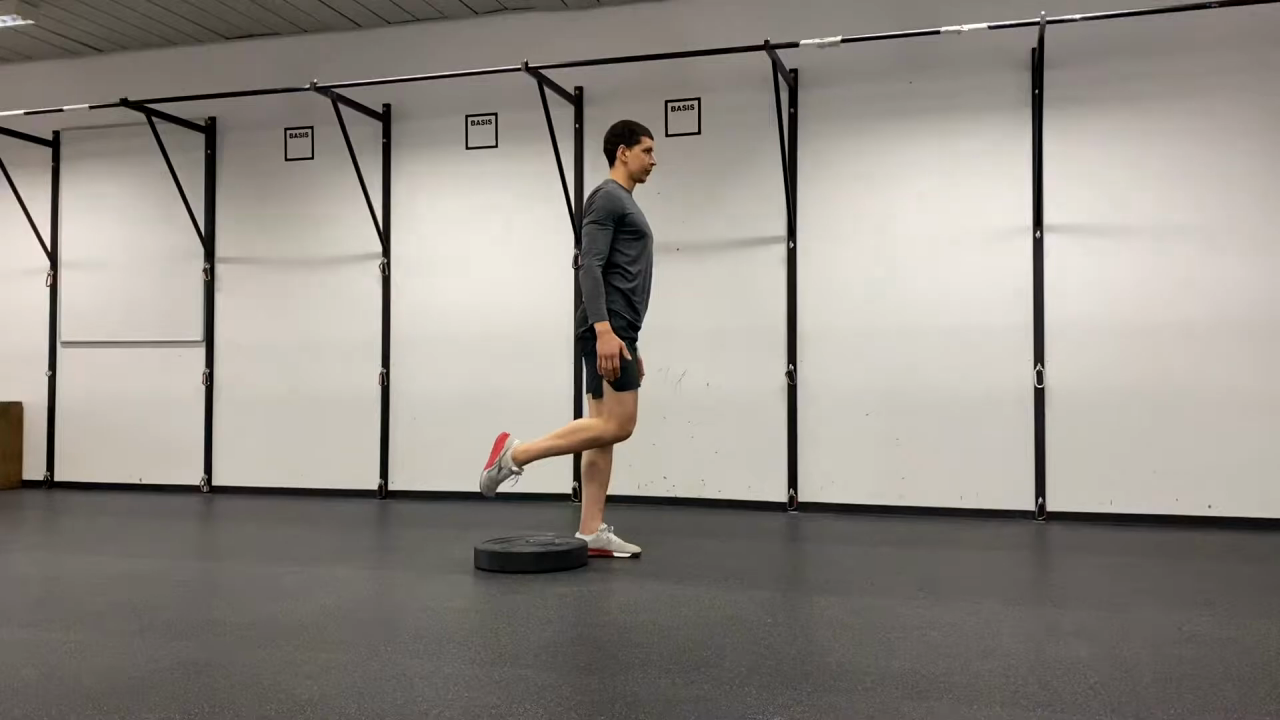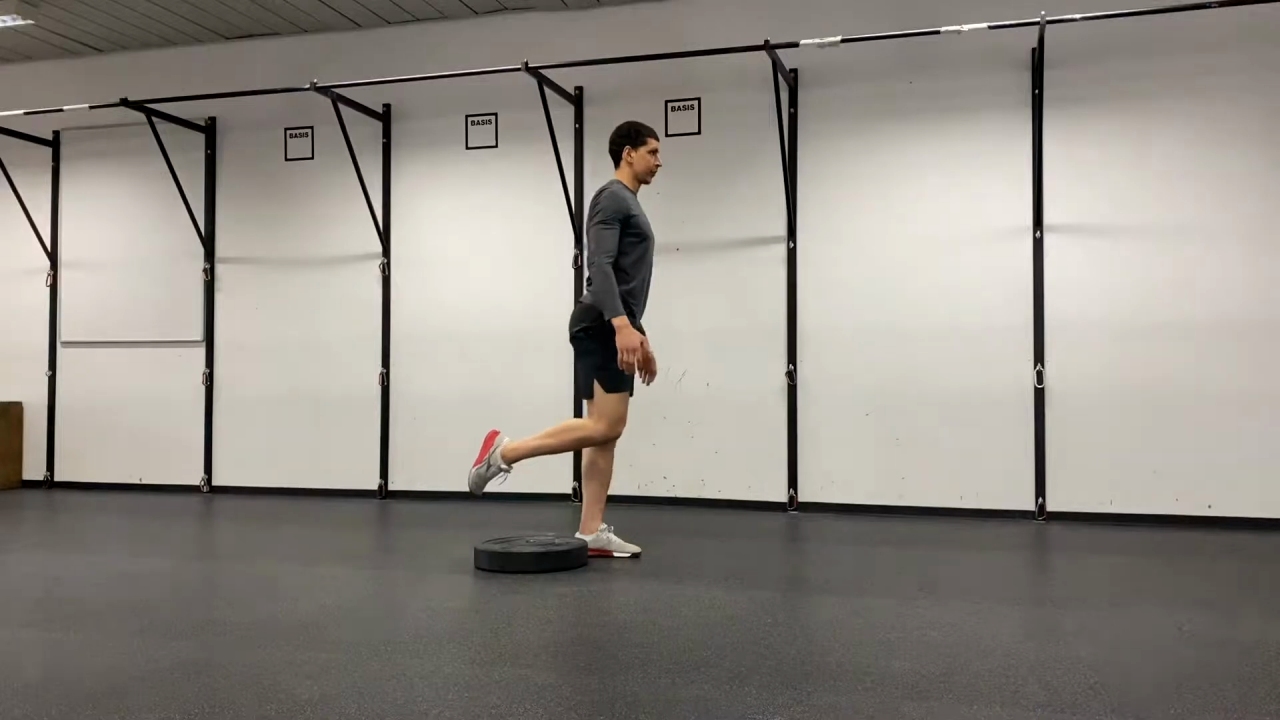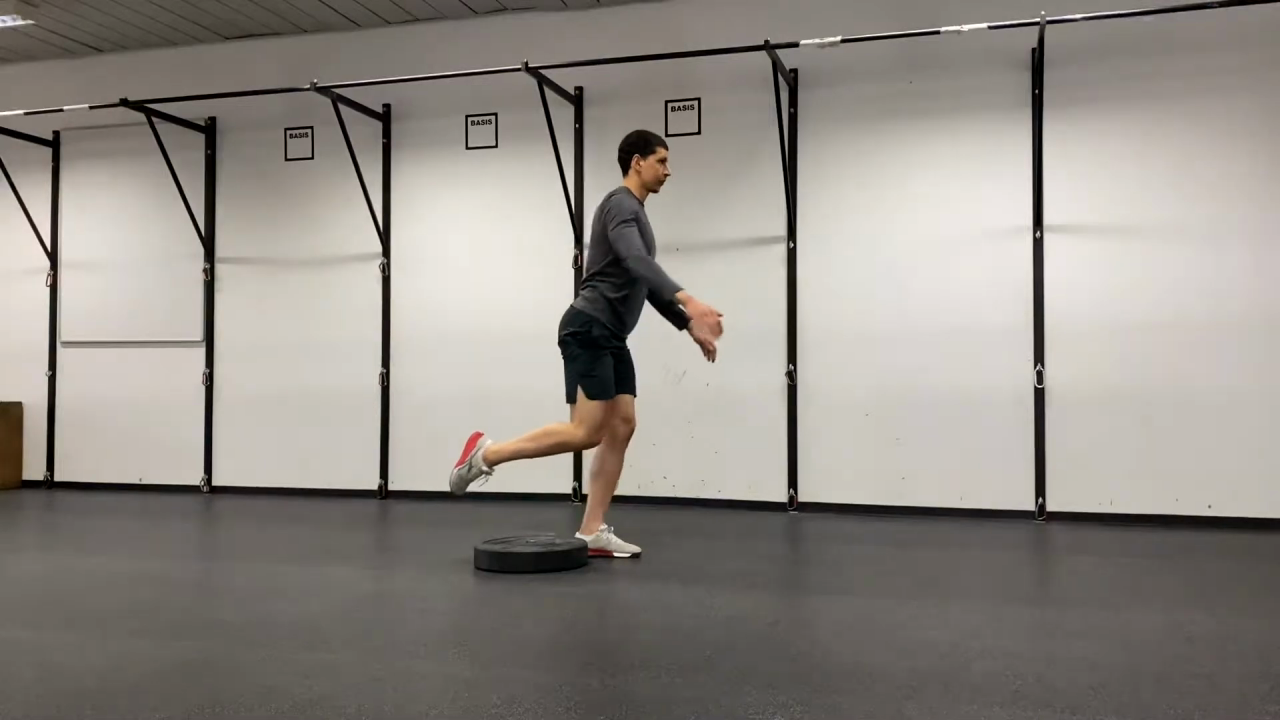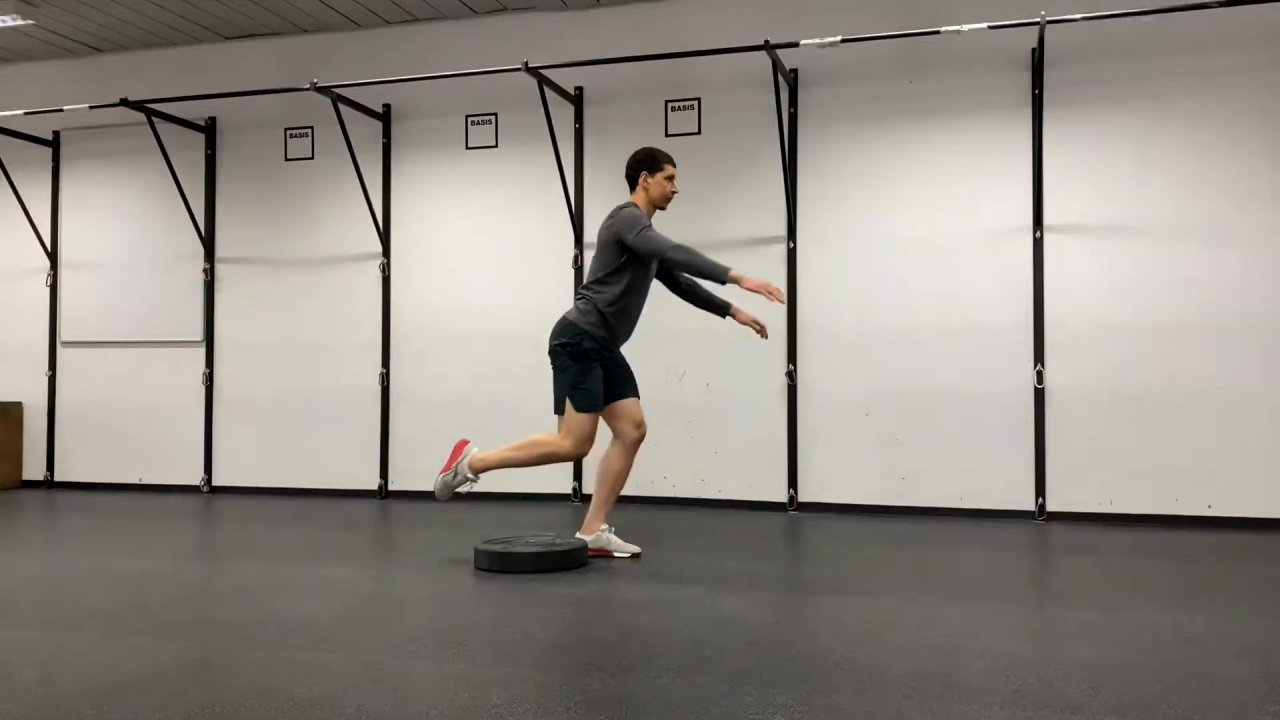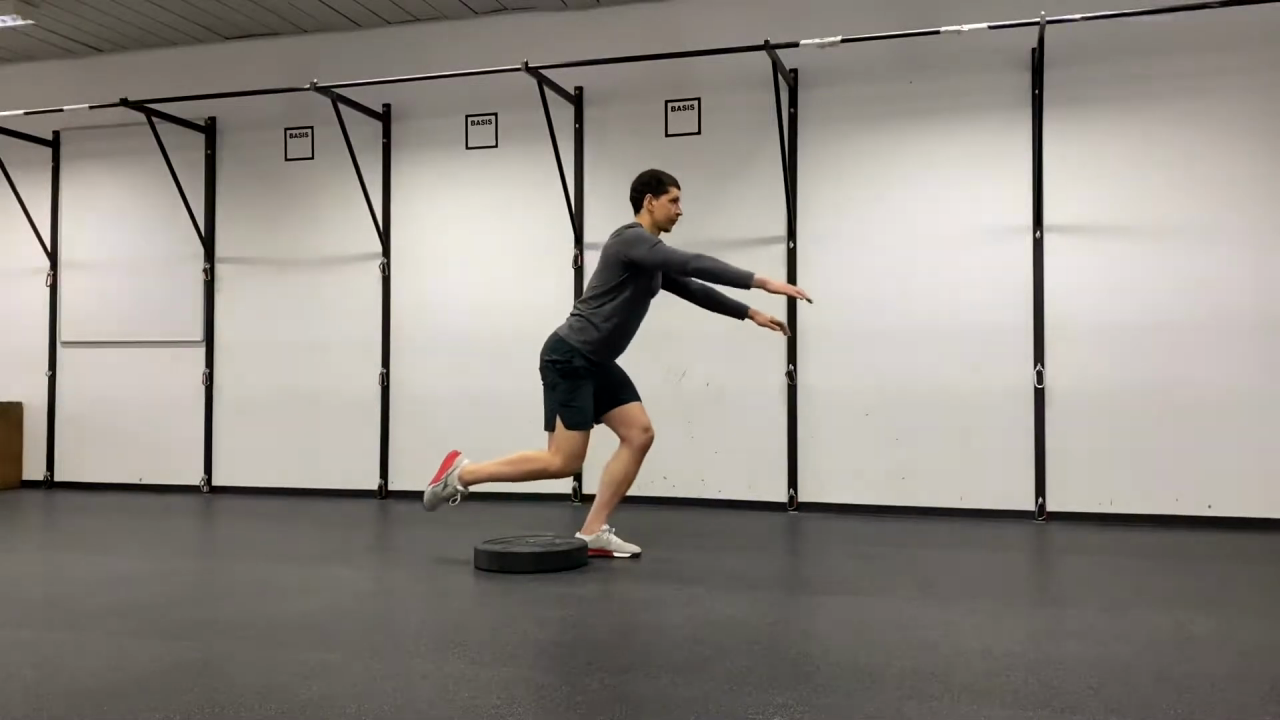
dt=0.3s
person 1, frame 1
left shoulder: (624, 205)
right shoulder: (607, 198)
right elbow: (591, 267)
left wrist: (629, 345)
right wrist: (604, 329)
left hip: (617, 329)
right hip: (606, 328)
left knee: (606, 429)
right knee: (616, 426)
left ankle: (592, 533)
right ankle: (516, 453)
person 1, frame 2
left shoulder: (628, 205)
right shoulder: (613, 198)
right elbow: (601, 267)
left wrist: (635, 335)
right wrist: (623, 324)
left hip: (613, 328)
right hip: (600, 326)
left knee: (607, 430)
right knee: (605, 426)
left ankle: (592, 532)
right ankle: (504, 451)
person 1, frame 3
left shoulder: (632, 212)
right shoulder: (620, 205)
left elbow: (642, 280)
right elbow: (635, 261)
left wrist: (690, 324)
right wrist: (688, 299)
left hip: (609, 335)
right hip: (589, 329)
left knee: (621, 428)
right knee: (585, 432)
left ankle: (592, 532)
right ankle: (488, 454)
person 1, frame 4
left shoulder: (641, 232)
right shoulder: (627, 219)
left elbow: (678, 279)
right elbow: (676, 254)
left wrist: (732, 311)
right wrist: (738, 277)
left hip: (602, 347)
right hip: (578, 342)
left knee: (632, 430)
right knee: (572, 445)
left ankle: (593, 531)
right ankle: (471, 462)
person 1, frame 5
left shoulder: (648, 256)
right shoulder: (631, 240)
left elbow: (691, 287)
right elbow: (692, 264)
left wrist: (749, 313)
right wrist: (760, 282)
left hip: (595, 361)
right hip: (570, 357)
left knee: (639, 434)
right knee: (563, 462)
left ankle: (593, 532)
right ankle: (462, 474)
